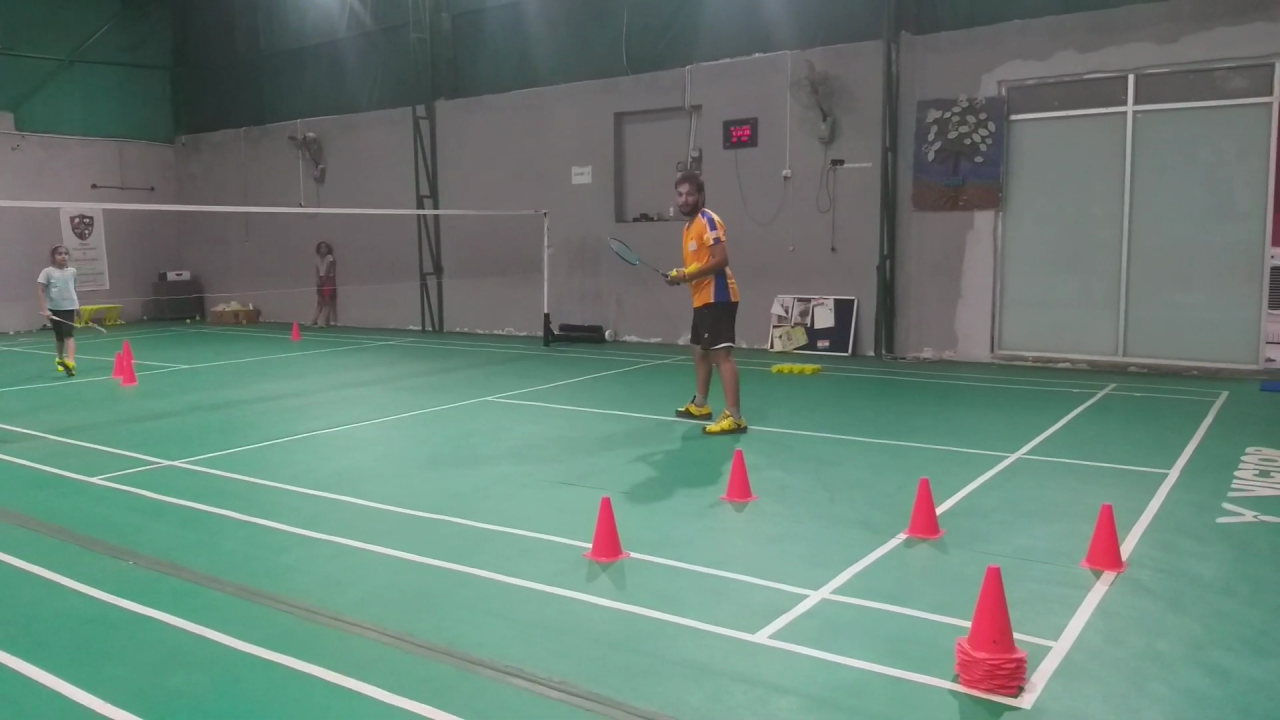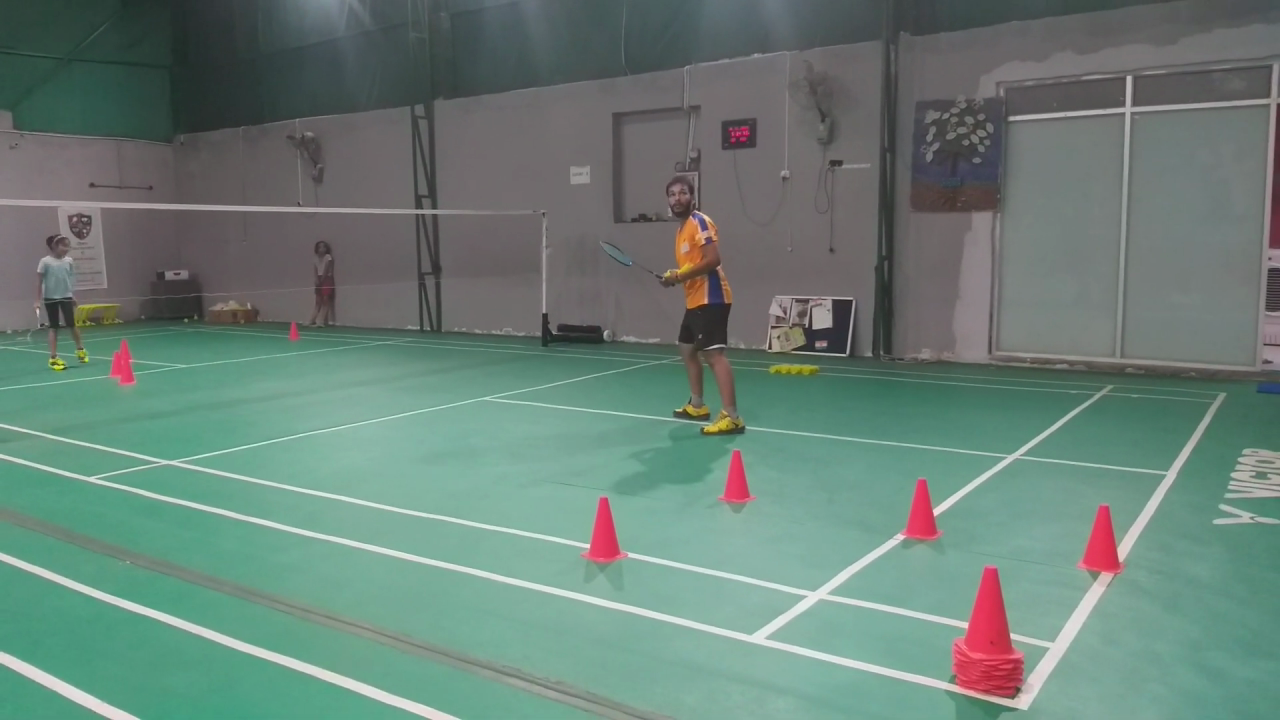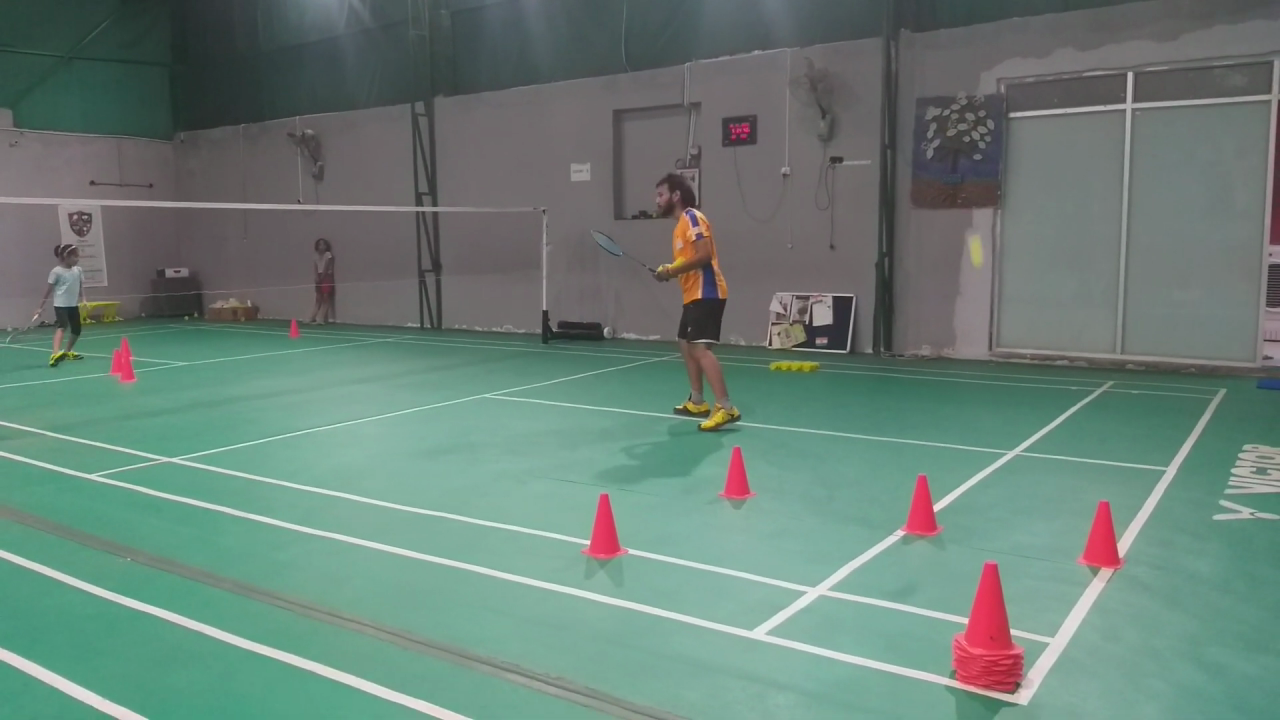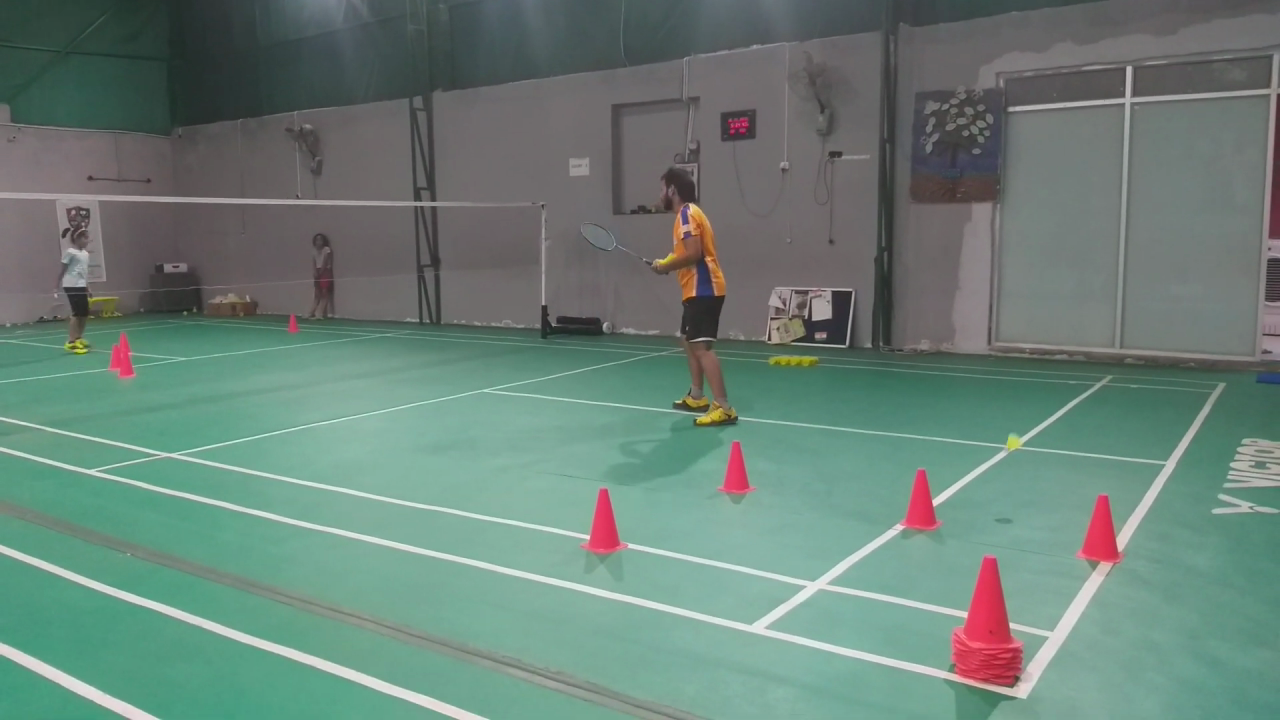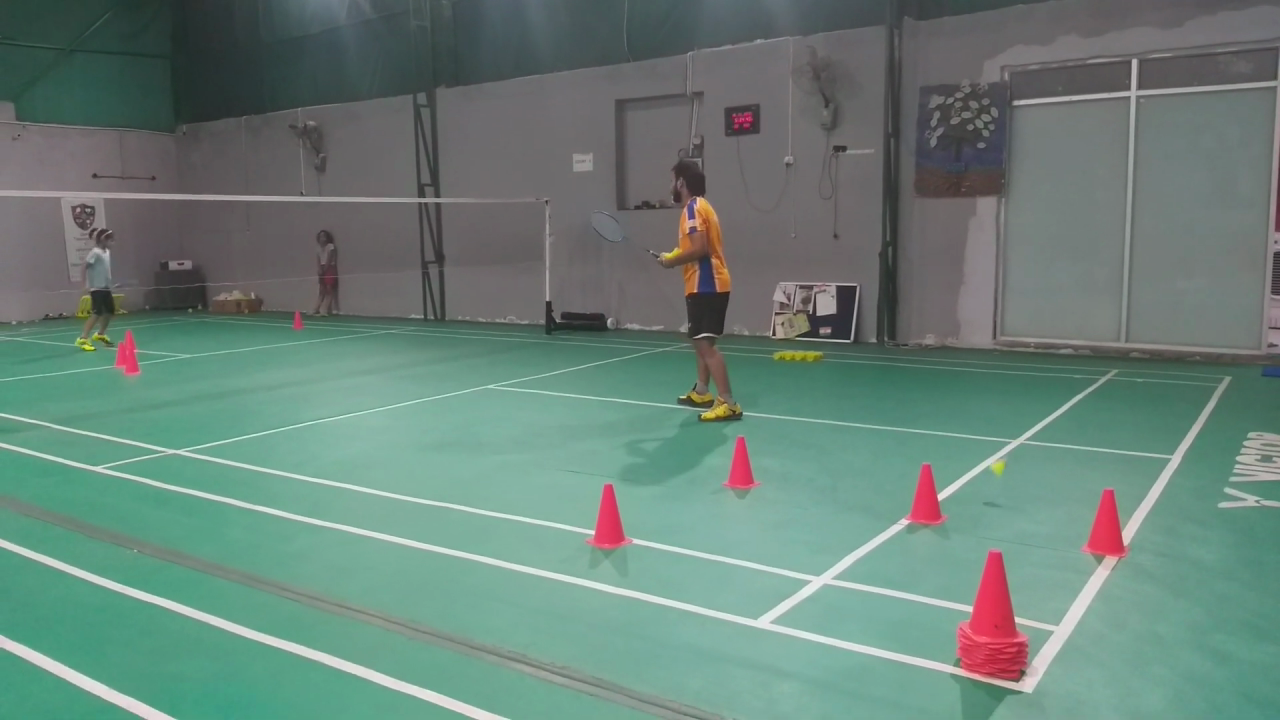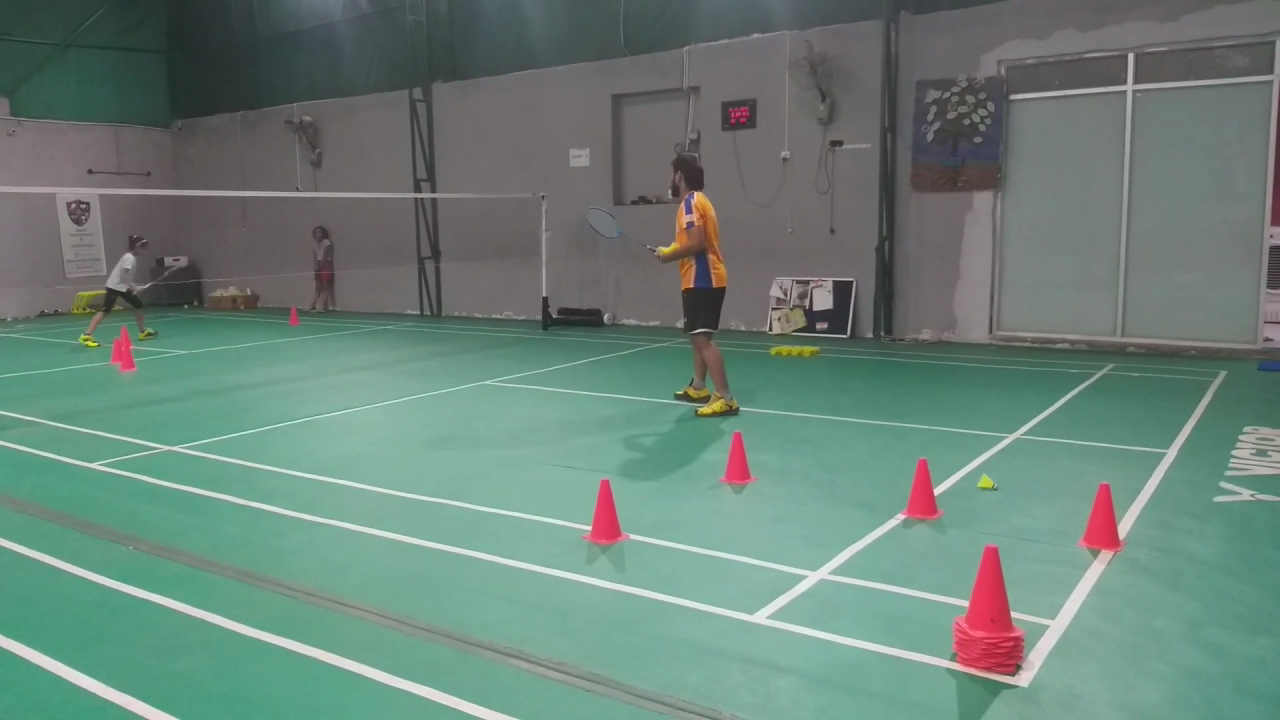
dt=0.3s
person 1, frame 1
left shoulder: (708, 220)
right shoulder: (689, 226)
left elbow: (721, 259)
left wrist: (688, 275)
right wrist: (681, 275)
left hip: (717, 298)
right hip: (702, 300)
left knee: (721, 354)
right knee: (700, 352)
left ankle: (734, 417)
right ankle: (700, 405)
person 1, frame 2
left shoulder: (700, 222)
right shoulder: (682, 228)
left elbow: (713, 259)
left wrist: (680, 274)
right wrist: (675, 277)
left hip: (711, 299)
right hip: (695, 301)
left knee: (714, 355)
right knee: (687, 350)
left ankle: (731, 416)
right ankle: (697, 405)
person 1, frame 3
left shoulder: (692, 218)
right shoulder: (680, 223)
left elbow: (705, 255)
left wrist: (671, 270)
right wrist: (669, 272)
left hip: (706, 293)
right hip: (694, 295)
left knee: (700, 349)
right knee: (686, 346)
left ankle: (725, 407)
right ankle: (697, 402)
person 1, frame 4
left shoulder: (686, 214)
right shoulder: (689, 213)
left elbow: (693, 254)
left wrist: (664, 266)
right wrist: (668, 264)
left hip: (702, 290)
right hip: (701, 289)
left knee: (702, 347)
right knee: (690, 343)
left ankle: (723, 407)
right ankle: (696, 397)
person 1, frame 5
left shoulder: (693, 208)
right shoulder: (700, 206)
left elbow: (699, 249)
left wrist: (670, 260)
right wrist: (674, 257)
left hip: (705, 286)
right hip: (710, 284)
left knee: (705, 343)
right knee: (700, 341)
left ankle: (728, 404)
right ankle: (701, 392)
person 1, frame 6
left shoulder: (690, 202)
right shoulder: (698, 201)
left elbow: (696, 244)
left wrist: (667, 256)
right wrist: (671, 251)
left hip: (701, 281)
right hip: (705, 279)
left knee: (703, 338)
right knee: (697, 336)
left ankle: (725, 399)
right ankle: (698, 388)
